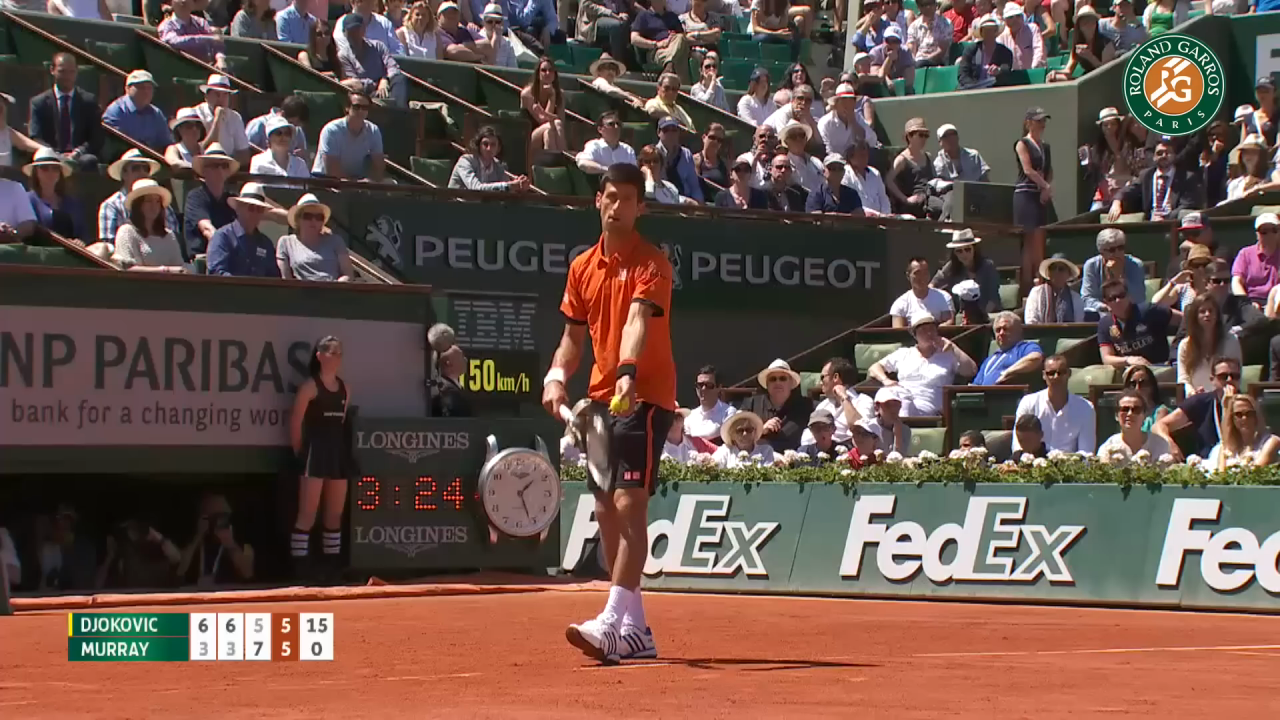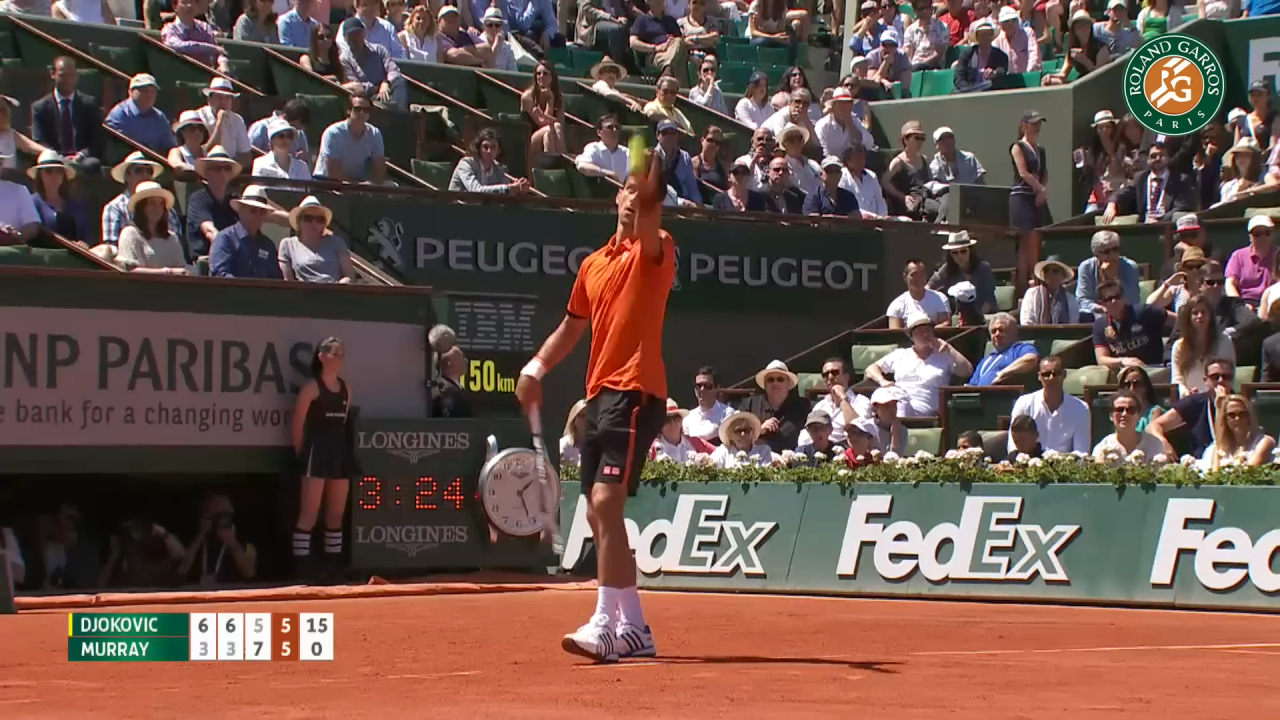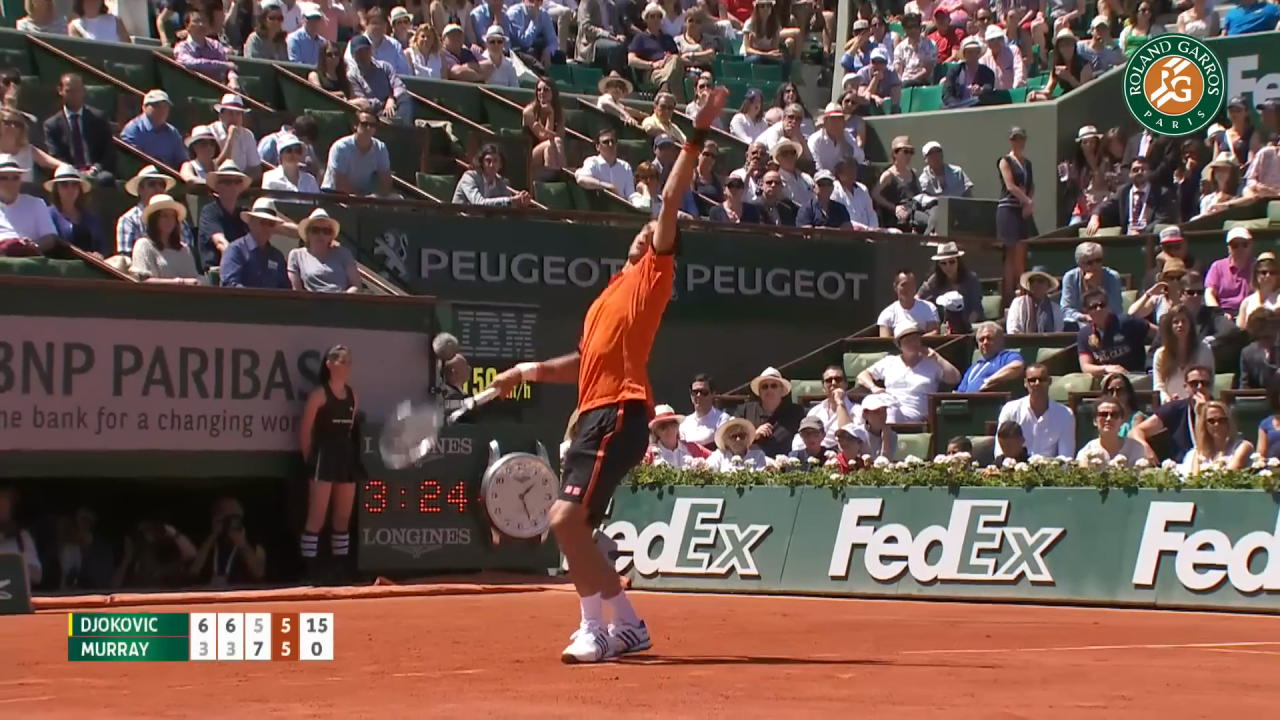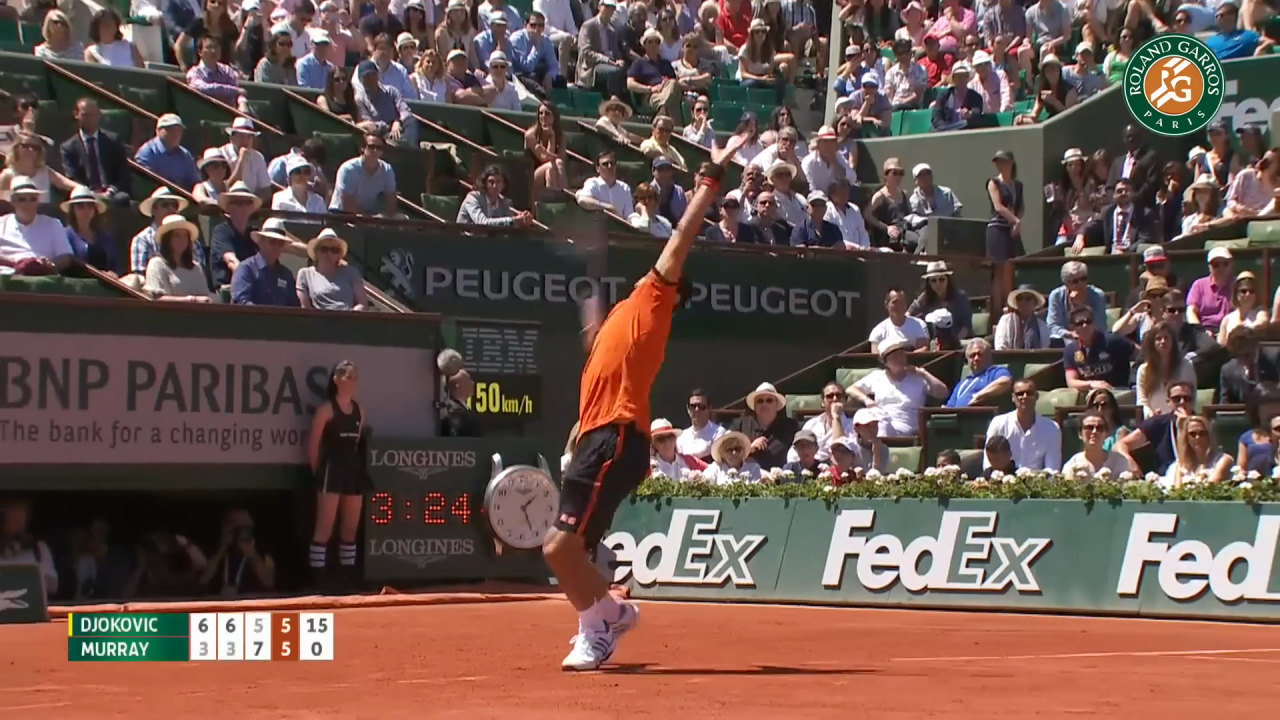
dt=0.3s
person 1, frame 1
left shoulder: (651, 263)
right shoulder: (582, 266)
left elbow: (638, 322)
right elbow: (575, 336)
left wrist: (627, 375)
right wrist: (556, 376)
left hip: (643, 398)
right hip: (602, 400)
left knee: (629, 506)
right knee: (607, 514)
left ankle: (611, 622)
right ankle: (635, 629)
person 1, frame 2
left shoulder: (657, 250)
right shoulder: (592, 264)
left elbow: (651, 230)
right elbow: (570, 329)
left wrist: (653, 186)
right wrist: (535, 368)
left hip: (635, 394)
right hip: (599, 395)
left knee: (606, 503)
right knee: (600, 514)
left ankle: (604, 625)
right ankle: (633, 629)
person 1, frame 3
left shoulder: (651, 275)
right shoulder: (605, 298)
left elbow: (671, 206)
left wrist: (696, 136)
right wrist: (523, 373)
left hip: (617, 416)
right hip: (592, 418)
left knee: (565, 521)
right knee: (574, 535)
left ankle: (596, 630)
right ankle: (628, 626)
person 1, frame 4
left shoulder: (652, 301)
right shoulder: (621, 319)
left elbow: (682, 237)
left wrist: (713, 175)
right wrist: (595, 326)
left hip: (615, 439)
right hip: (594, 440)
left knee: (560, 549)
right knee: (565, 552)
left ankle: (593, 635)
right ankle: (609, 613)
person 2, frame 1
left shoulder: (344, 388)
right shoulder: (310, 387)
right elbow: (295, 424)
left wrist: (344, 449)
right wrist: (300, 454)
left hip: (338, 454)
right hip: (315, 453)
left knee: (335, 516)
right knee: (308, 515)
left ankle: (332, 568)
right ankle: (301, 568)
person 2, frame 2
left shoulder: (346, 389)
right shoulder: (312, 387)
right elbow: (297, 425)
left wrist: (346, 452)
right wrist: (302, 455)
left hip: (340, 454)
right hip: (317, 453)
left knee: (336, 516)
right knee: (309, 515)
left ankle: (334, 567)
right ankle: (302, 568)
person 2, frame 3
left shoulder: (352, 395)
right shoulder: (319, 394)
right elbow: (305, 430)
left wrist: (354, 456)
right wrist: (309, 459)
left hip: (346, 459)
right hip: (324, 458)
left knee: (343, 518)
right knee: (317, 518)
right ankle: (310, 569)
person 2, frame 4
left shoulder: (359, 410)
right shoulder: (327, 409)
right elbow: (313, 444)
left wrist: (360, 469)
right wrist: (317, 472)
left hip: (354, 471)
right hip: (332, 471)
left knee: (350, 529)
right knee: (324, 529)
left ankle: (349, 578)
right ankle: (318, 578)
